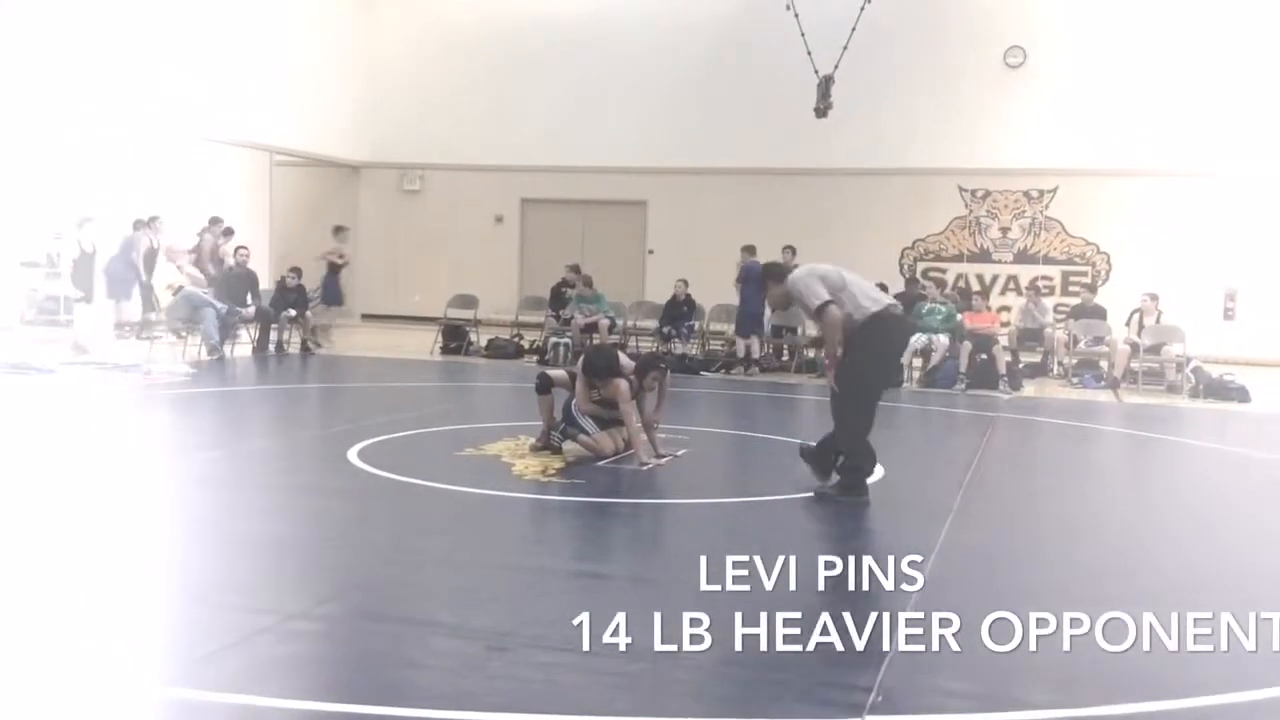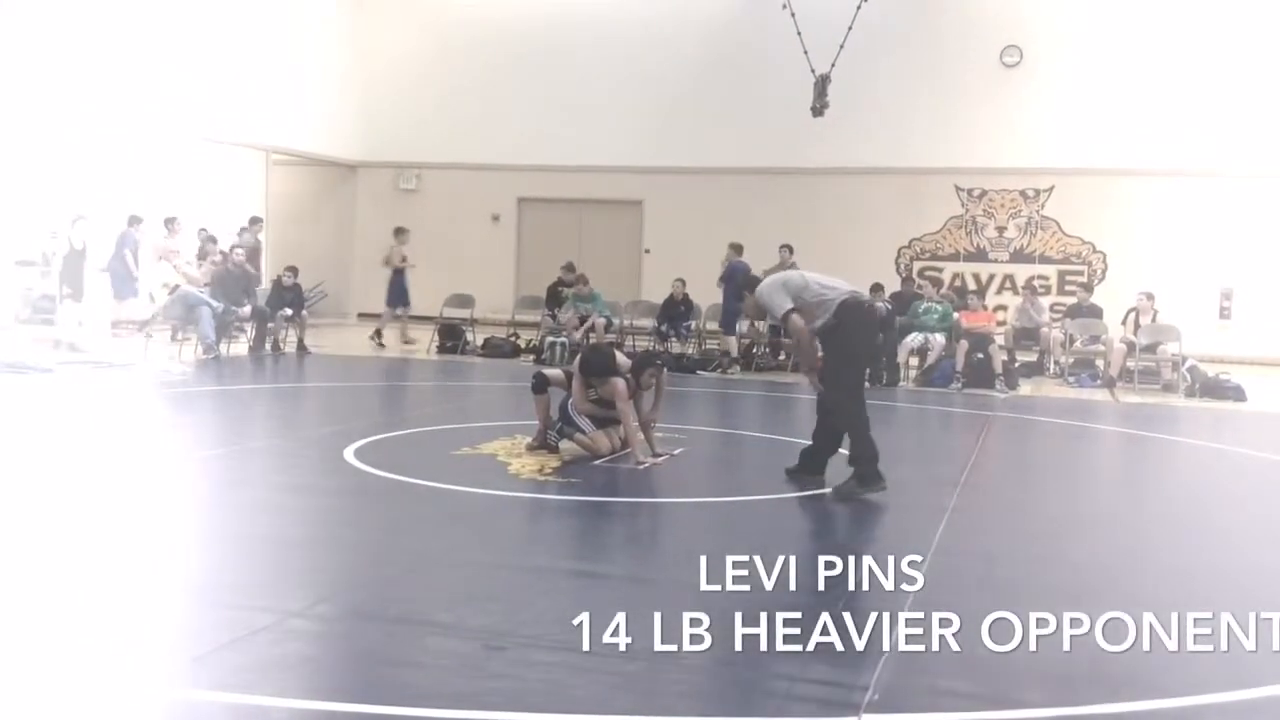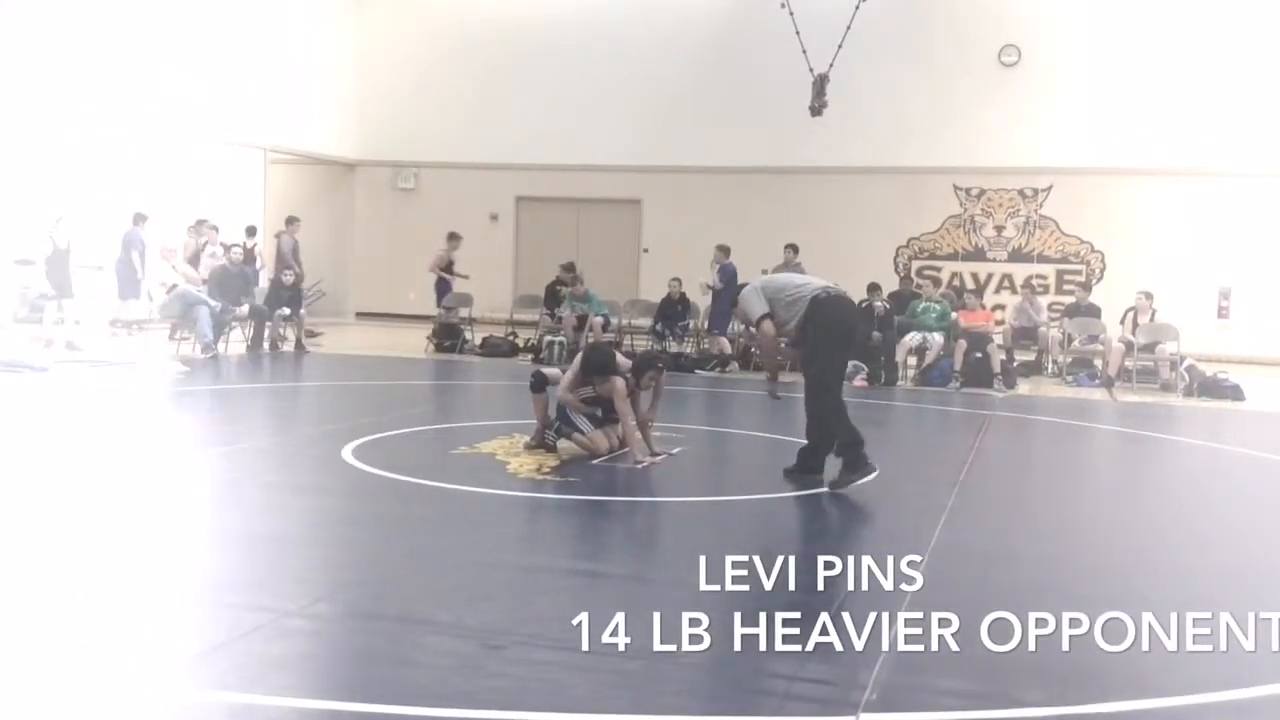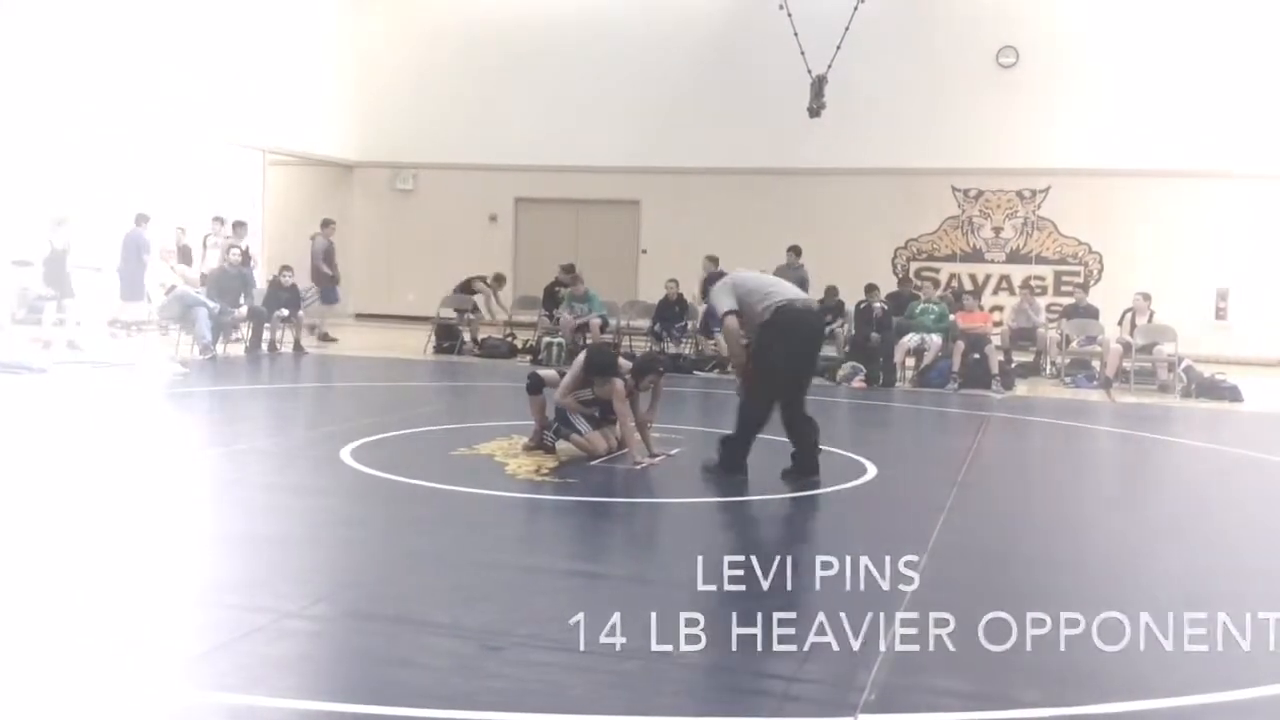
dt=0.4s
person 1, frame 1
left shoulder: (798, 279)
right shoulder: (810, 276)
left elbow: (833, 317)
left wrist: (831, 364)
left hip: (878, 327)
right hip: (894, 323)
left knee: (848, 404)
right knee: (857, 403)
left ankle: (854, 482)
right ankle: (824, 457)
person 1, frame 2
left shoulder: (764, 290)
right shoulder: (779, 287)
left elbow: (798, 326)
left wrist: (811, 370)
left hip: (851, 318)
right hip: (861, 316)
left knee: (842, 398)
right knee: (832, 396)
left ankle: (867, 474)
right ankle: (813, 464)
person 1, frame 3
left shoulder: (748, 293)
right shoulder: (771, 293)
left elbow: (768, 333)
left wrist: (772, 376)
left hip: (825, 312)
right hip: (844, 309)
left knee: (822, 389)
right knee: (820, 389)
left ankle: (855, 460)
right ankle: (811, 463)
person 1, frame 4
left shoulder: (720, 288)
right shoulder: (745, 282)
left elbow: (731, 326)
left wrist: (740, 368)
left hip: (785, 320)
right hip: (812, 318)
left knee: (755, 391)
right knee: (792, 396)
left ankle: (731, 462)
right ankle: (805, 464)
